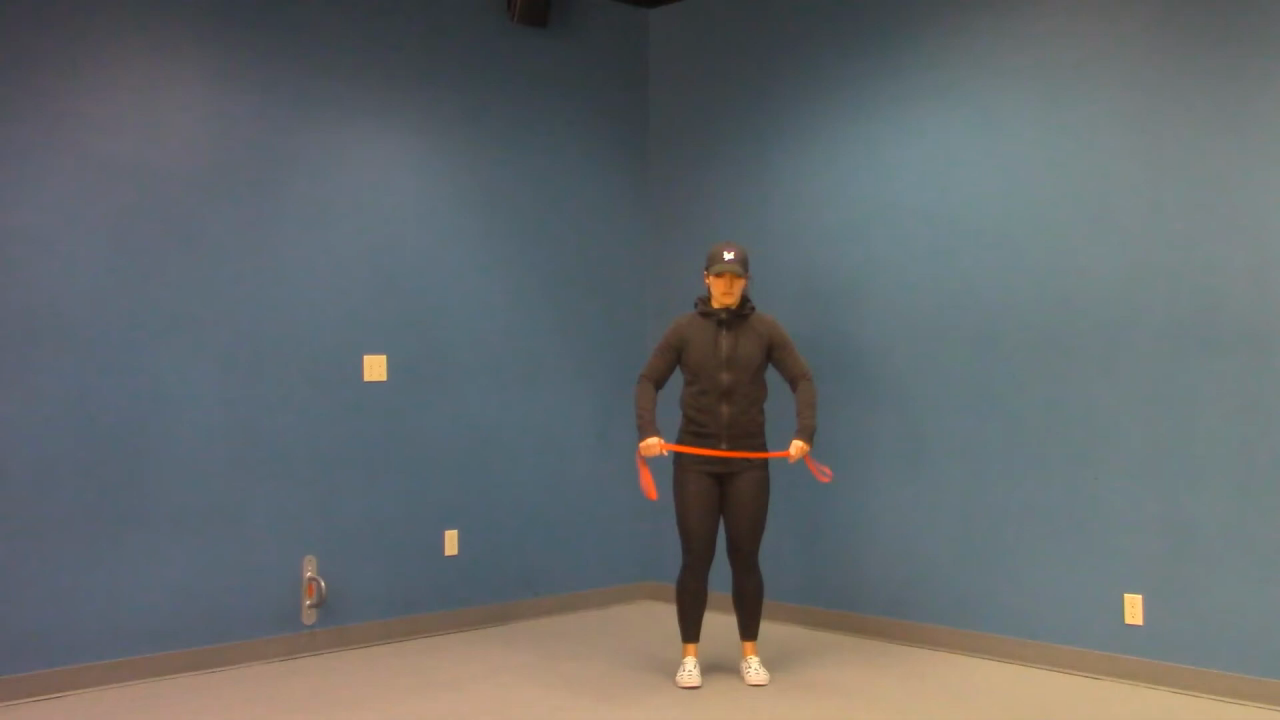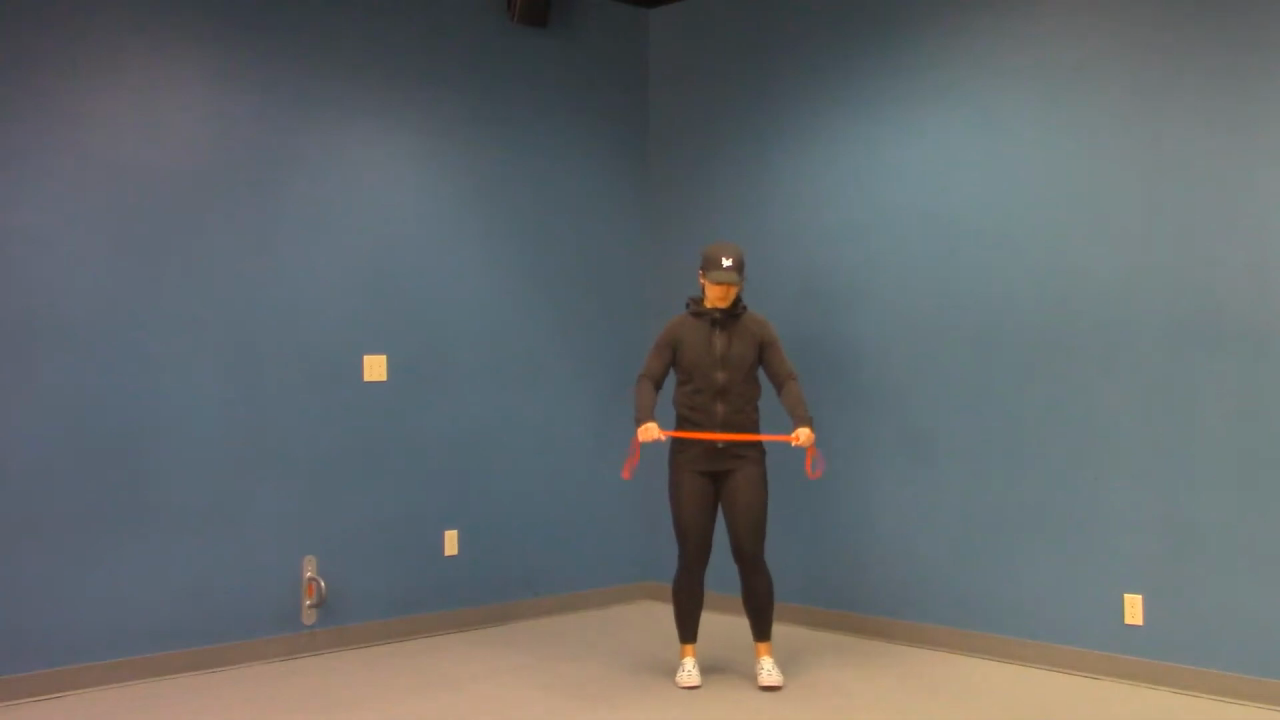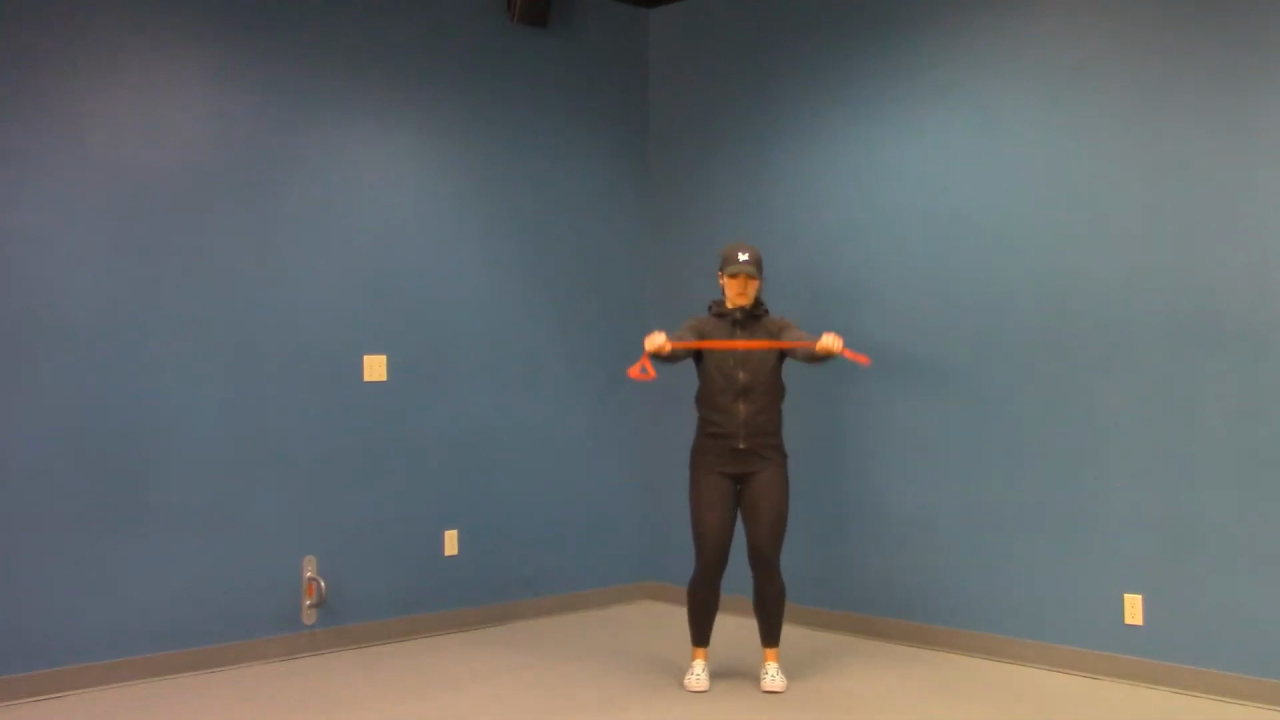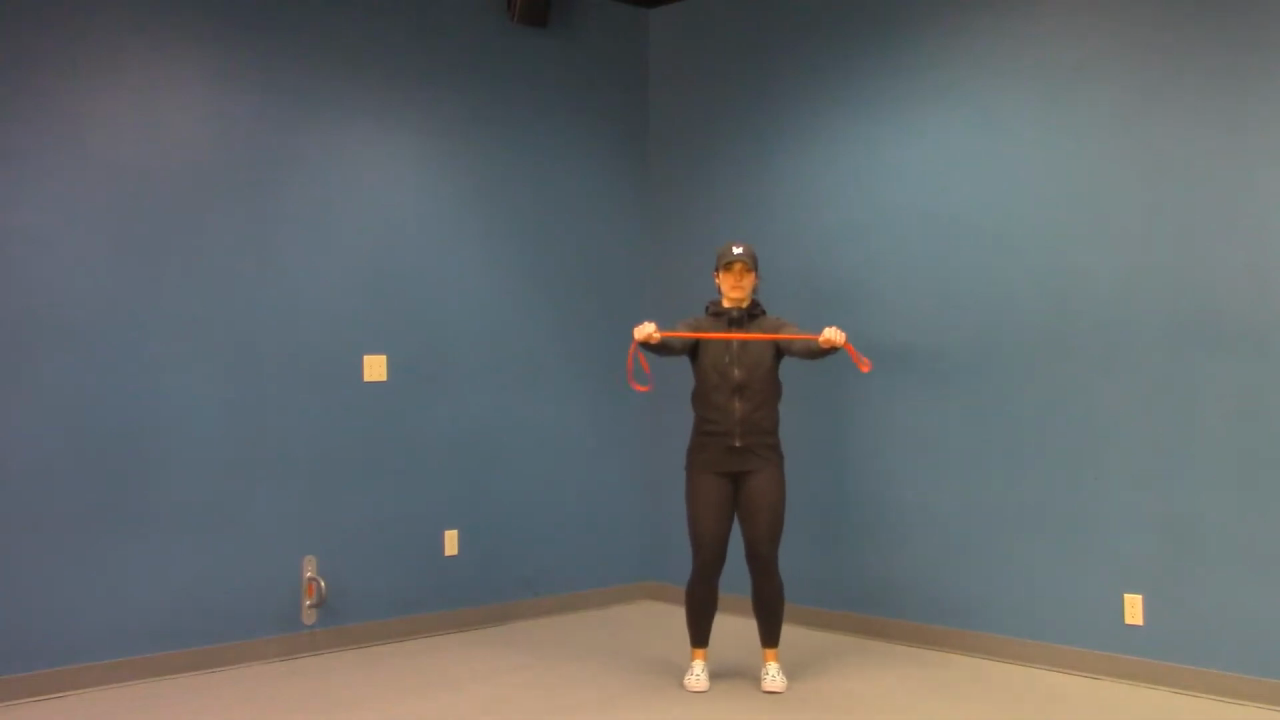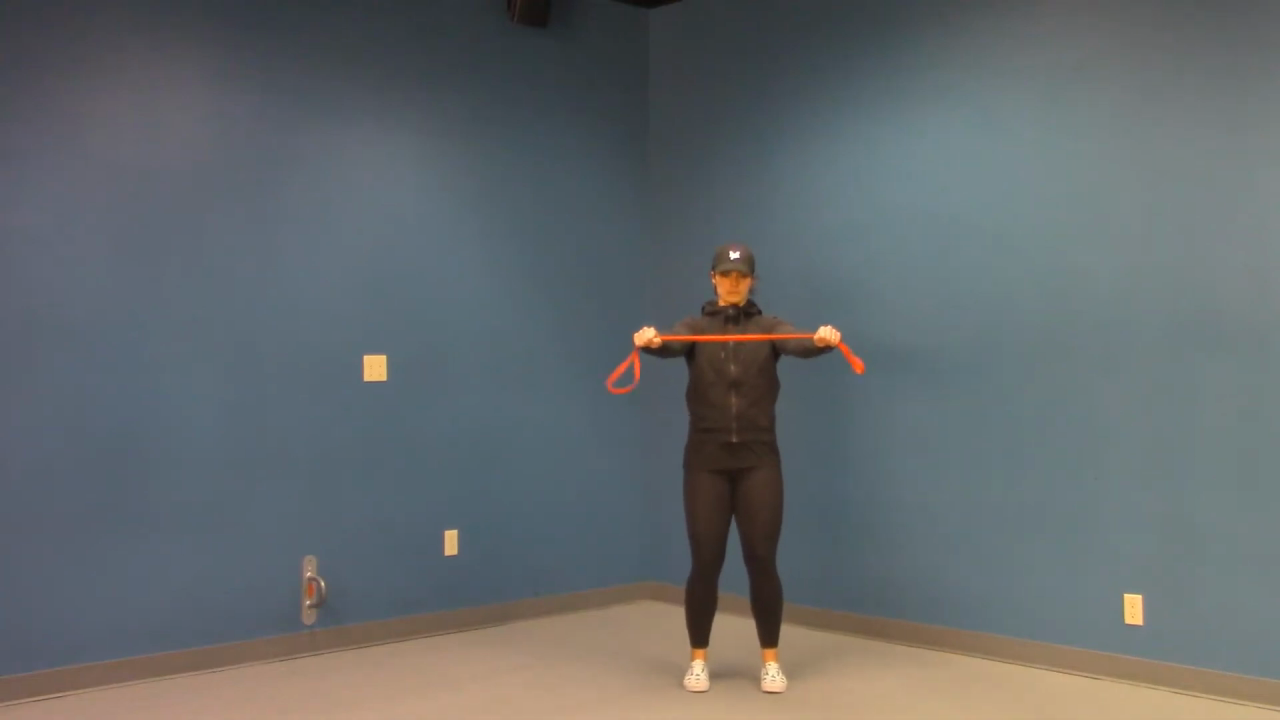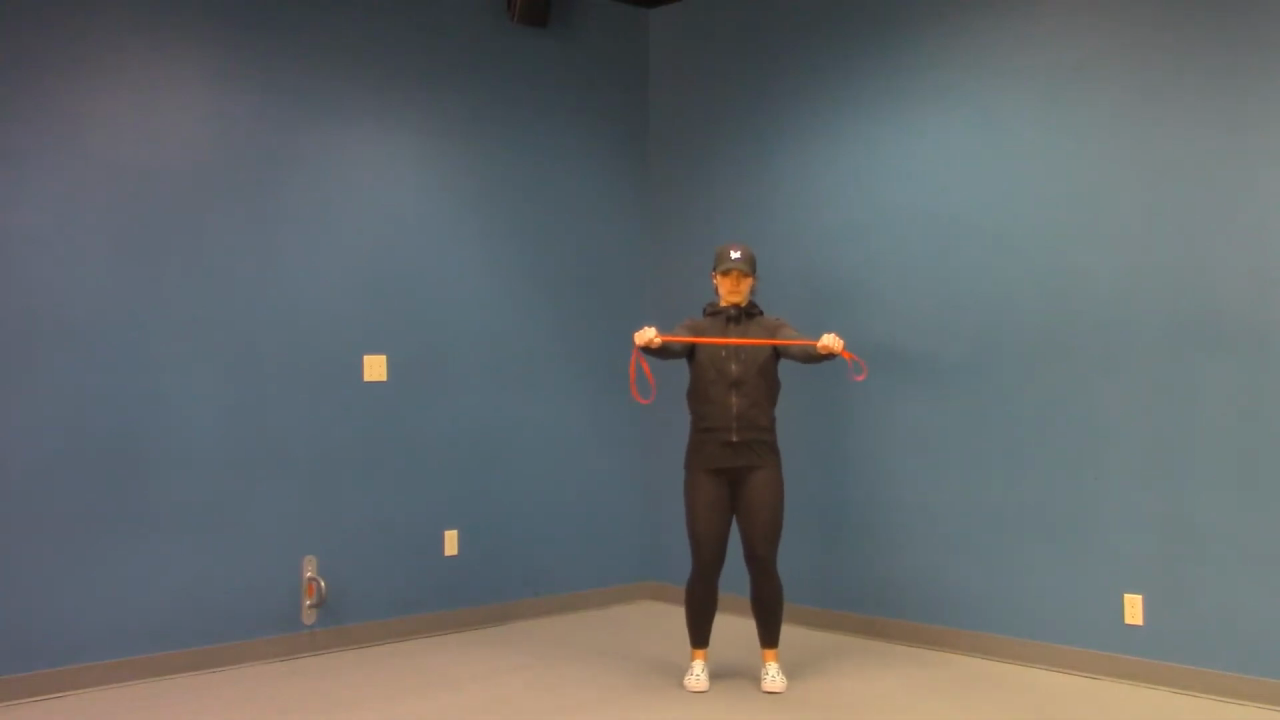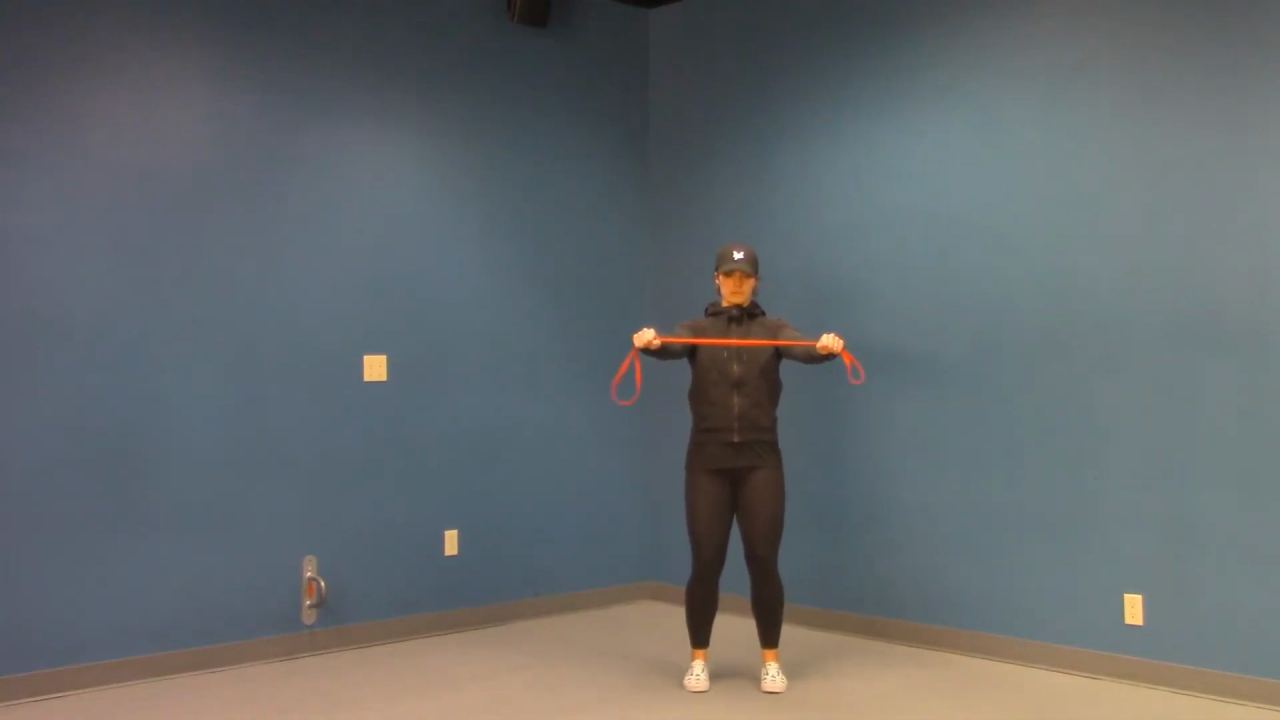
dt=0.4s
person 1, frame 1
left shoulder: (766, 329)
right shoulder: (685, 329)
left elbow: (801, 379)
right elbow: (648, 380)
left wrist: (804, 432)
right wrist: (647, 430)
left hip: (749, 458)
right hip: (695, 458)
left knee: (745, 558)
right knee: (695, 559)
left ankle: (749, 653)
right ankle: (690, 656)
person 1, frame 2
left shoulder: (757, 328)
right shoulder: (678, 329)
left elbow: (785, 379)
right elbow: (648, 379)
left wrist: (802, 421)
right wrist: (645, 418)
left hip: (744, 456)
right hip: (691, 457)
left knee: (751, 556)
right knee: (692, 559)
left ankle: (764, 656)
right ankle: (688, 656)
person 1, frame 3
left shoulder: (776, 327)
right shoulder: (702, 326)
left elbow: (803, 346)
right elbow: (679, 347)
left wrist: (826, 347)
right wrist: (658, 347)
left hip: (764, 460)
right hip: (713, 459)
left knee: (766, 562)
right knee: (709, 562)
left ankle: (771, 660)
right ankle: (698, 658)
person 1, frame 4
left shoulder: (772, 328)
right shoulder: (699, 327)
left elbow: (801, 346)
right elbow: (673, 343)
left wrist: (826, 342)
right wrist: (651, 338)
left hip: (761, 459)
right hip: (709, 459)
left knee: (764, 561)
right knee: (706, 563)
left ankle: (771, 660)
right ankle: (698, 659)
person 1, frame 5
left shoulder: (768, 326)
right shoulder: (696, 327)
left elbow: (796, 343)
right elbow: (672, 345)
left wrist: (822, 341)
right wrist: (650, 341)
left hip: (758, 459)
right hip: (706, 459)
left knee: (762, 561)
right knee: (706, 562)
left ankle: (771, 660)
right ankle: (698, 659)
person 1, frame 6
left shoulder: (770, 328)
right shoulder: (696, 328)
left elbow: (798, 349)
right elbow: (672, 347)
left wrist: (824, 348)
right wrist: (651, 342)
left hip: (758, 459)
right hip: (706, 460)
left knee: (762, 562)
right knee: (705, 563)
left ankle: (770, 661)
right ankle: (698, 660)
person 1, frame 7
left shoulder: (772, 328)
right shoulder: (699, 328)
left elbow: (800, 349)
right elbow: (673, 346)
left wrist: (824, 348)
right wrist: (650, 342)
left hip: (760, 460)
right hip: (708, 460)
left knee: (764, 563)
right knee: (706, 564)
left ankle: (771, 660)
right ankle: (698, 659)
